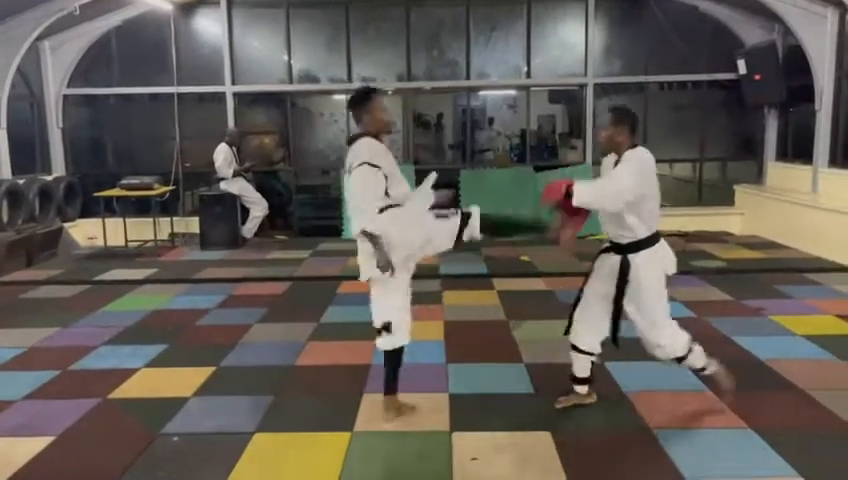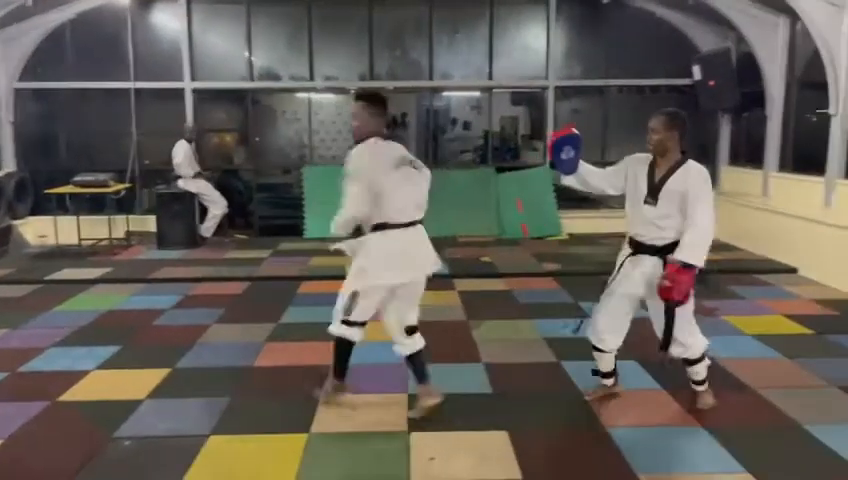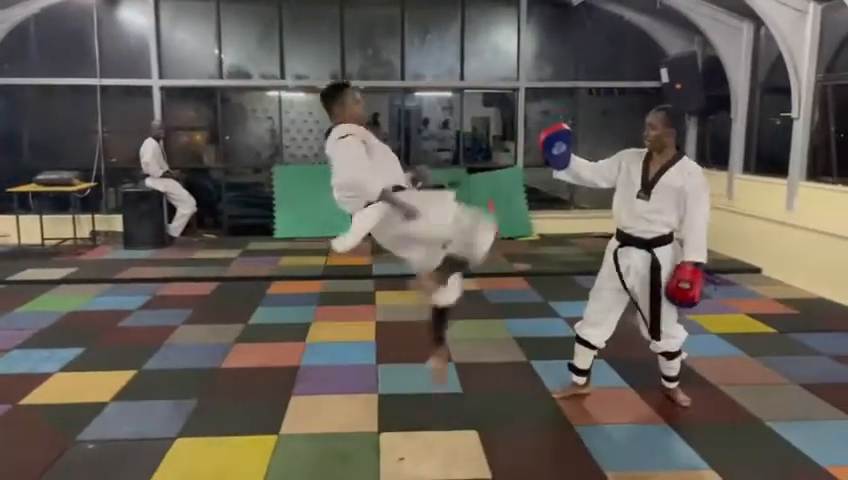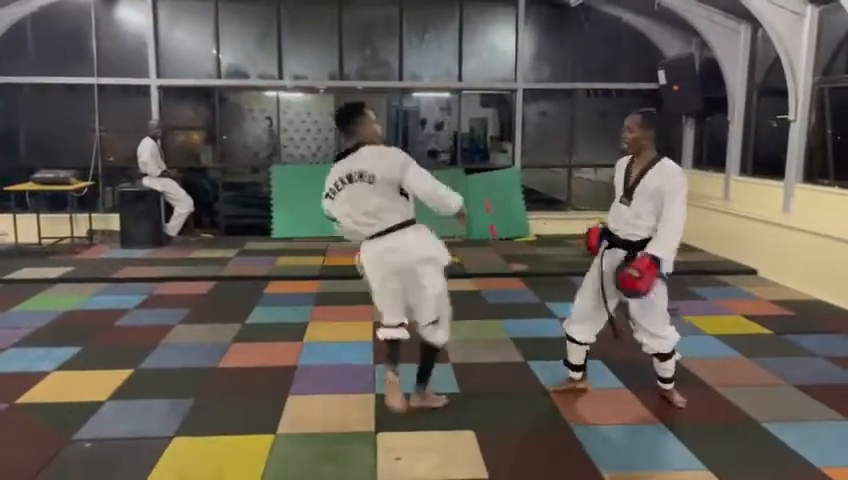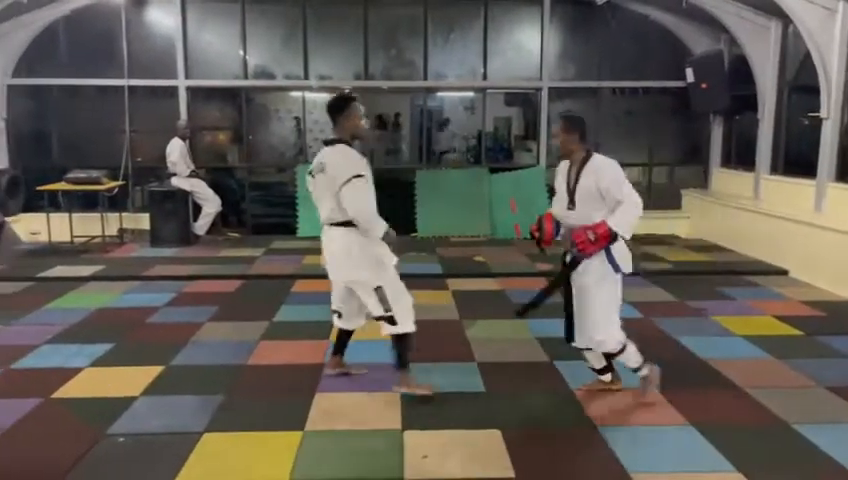
dt=0.4s
person 1, frame 1
left shoulder: (358, 153)
right shoulder: (370, 149)
right elbow: (361, 200)
left wrist: (421, 198)
right wrist: (376, 241)
left hip: (373, 242)
right hip: (393, 231)
left knee: (391, 321)
right knee: (470, 220)
left ankle: (391, 397)
person 1, frame 2
left shoulder: (361, 157)
right shoulder: (404, 155)
left elbow: (357, 206)
left wrist: (342, 230)
left hip: (385, 247)
right hip: (412, 239)
left knee: (349, 316)
right knee: (402, 321)
left ankle: (336, 384)
right ankle: (425, 388)
person 1, frame 3
left shoulder: (345, 141)
right shoulder: (346, 135)
right elbow: (352, 170)
left wrist: (406, 182)
right wrist: (395, 194)
left hip: (394, 213)
right hip: (395, 211)
right knee: (474, 228)
left ankle: (438, 349)
right ankle: (436, 272)
person 1, frame 4
left shoulder: (333, 178)
right shoulder: (389, 157)
left elbow: (344, 224)
right elbow: (428, 188)
right wrist: (457, 205)
left hip: (375, 253)
right hip: (411, 243)
left knee: (393, 321)
right knee: (434, 320)
left ankle: (392, 372)
right ankle: (423, 391)
person 1, frame 5
left shoulder: (321, 158)
right shoulder: (349, 159)
right elbow: (360, 210)
right wrist: (384, 233)
left hip: (337, 240)
right hip: (357, 243)
left knee: (351, 305)
right knee: (397, 307)
left ankle: (335, 360)
right ankle: (404, 378)
person 2, frame 1
left shoulder: (639, 161)
right shoulder: (611, 162)
left elbow: (608, 193)
left wrist: (570, 192)
right wrist: (573, 207)
left hip: (643, 258)
right hip: (615, 256)
left knee: (657, 331)
right knee: (585, 320)
left ankle: (711, 370)
right ankle: (581, 390)
person 2, frame 2
left shoulder: (695, 175)
right shoulder: (635, 164)
left elbow: (700, 225)
right elbow: (602, 180)
left wrist: (684, 268)
right wrist: (571, 166)
left hip: (670, 262)
right hip: (634, 258)
left knee: (681, 333)
right knee: (605, 323)
left ankle: (701, 387)
right ankle: (609, 382)
person 2, frame 3
left shoulder: (689, 173)
right shoulder: (629, 159)
left elbow: (695, 222)
right elbow: (592, 174)
left wrist: (692, 266)
right wrist: (563, 159)
left hip: (657, 257)
right hip: (621, 252)
left knee: (664, 326)
right knee: (596, 315)
left ankle: (671, 385)
right ankle: (580, 381)
person 2, frame 4
left shoulder: (670, 174)
right shoulder: (624, 165)
left elbow: (671, 224)
left wrist: (651, 260)
right wrist: (604, 231)
left hip: (641, 258)
right hip: (611, 252)
left knee: (655, 326)
right knee: (582, 314)
left ankle: (667, 386)
right ankle: (577, 376)
person 2, frame 5
left shoulder: (604, 168)
right shoulder: (564, 168)
left elbow: (631, 204)
left wrist: (605, 232)
right wrist: (551, 221)
left hip: (602, 257)
right hip: (578, 254)
left knee: (602, 328)
right knee: (581, 325)
left ankle: (646, 371)
right ankle: (607, 377)
person 3, frame 1
left shoulder: (231, 148)
right shoulder: (223, 150)
right elbow: (224, 172)
left wrist: (244, 169)
right wrist: (242, 169)
left hip: (237, 181)
right hip: (231, 183)
left knee: (260, 204)
right knee: (261, 205)
right ankle: (245, 234)
person 3, frame 2
left shoulder: (189, 146)
right shoulder: (182, 147)
right elbow: (184, 171)
left wrist: (202, 174)
right wrist: (201, 176)
left hip: (194, 180)
right hip: (189, 181)
left knee: (219, 203)
right knee: (219, 204)
left ankle: (204, 231)
right ankle: (204, 234)
person 3, frame 3
left shoulder: (157, 144)
right shoulder: (150, 145)
right elbow: (152, 170)
left wrist: (170, 174)
right wrist: (169, 175)
left hip: (162, 179)
right hip: (156, 180)
left knee: (188, 203)
right knee: (188, 203)
left ankle: (172, 231)
right ankle: (172, 233)
person 3, frame 4
left shoulder: (154, 143)
right shoulder: (148, 144)
right elbow: (150, 169)
left wrist: (167, 173)
right wrist: (167, 175)
left hip: (160, 178)
right hip: (154, 179)
left knee: (185, 202)
right knee: (185, 203)
left ankle: (169, 231)
right ankle: (169, 232)
person 3, frame 5
left shoulder: (183, 143)
right shoulder: (177, 145)
right elbow: (178, 168)
left wrist: (195, 173)
right wrist: (195, 175)
left hip: (187, 178)
right hip: (182, 179)
left knee: (213, 201)
right knee: (213, 202)
left ankle: (197, 230)
right ankle: (197, 232)
